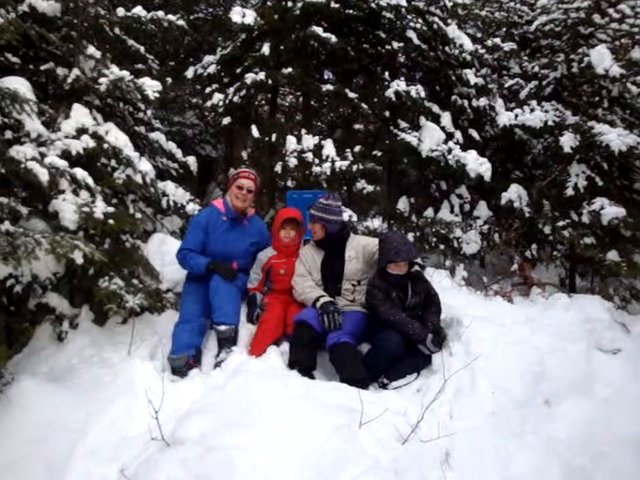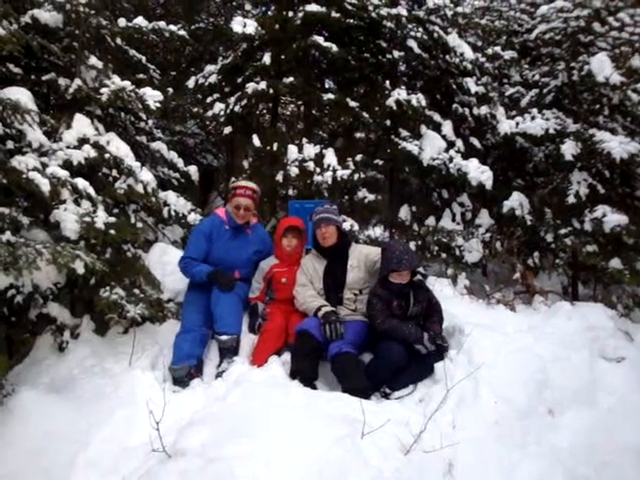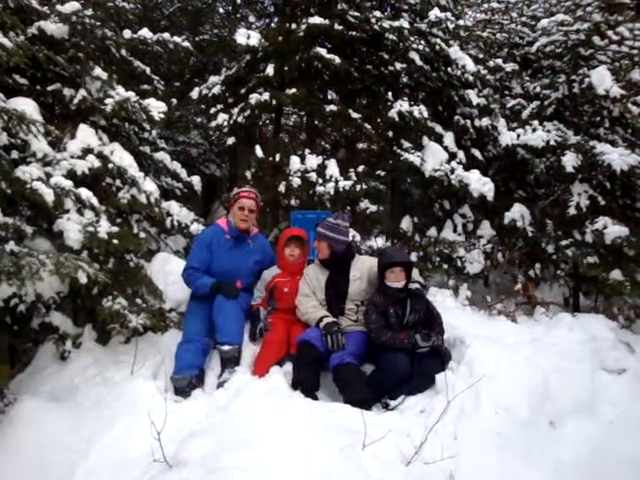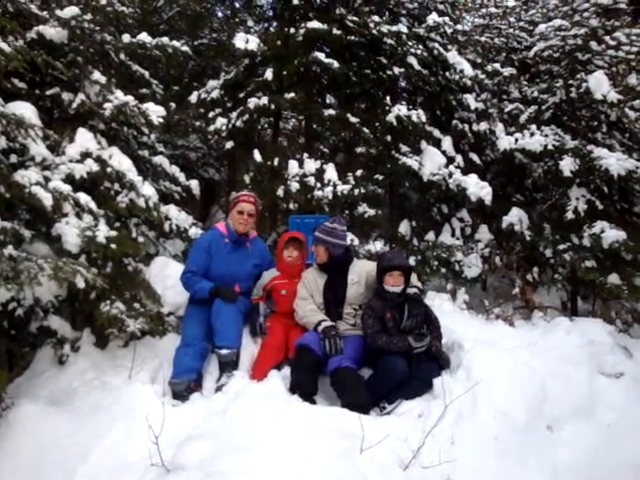
dt=1s
person 1, frame 1
left shoulder: (257, 226)
right shoulder: (206, 217)
right elbow: (185, 255)
right wrist: (211, 265)
left hip: (235, 281)
right hip: (202, 278)
left knee: (221, 281)
right knee: (192, 316)
left ankle: (226, 339)
right ankle: (183, 361)
person 1, frame 2
left shoulder: (260, 234)
right shoulder: (209, 225)
right elbow: (187, 263)
right wrist: (212, 273)
left hip: (237, 289)
right hip: (204, 287)
left knee: (225, 290)
right knee: (193, 325)
left ankle: (228, 349)
right ankle: (184, 371)
person 1, frame 3
left shoulder: (260, 244)
right shoulder: (210, 235)
right elbow: (190, 273)
right wrist: (216, 285)
left hip: (239, 300)
right hip: (206, 297)
left knee: (226, 302)
right knee: (195, 336)
left ankle: (230, 360)
right ankle: (185, 380)
person 1, frame 4
left shoulder: (259, 247)
right shoulder: (209, 239)
right elbow: (189, 277)
right wrist: (215, 289)
left hip: (237, 304)
right hip: (204, 301)
left knee: (225, 306)
right knee: (193, 340)
left ankle: (228, 366)
right ankle: (183, 385)
person 2, frame 1
left shoulder: (361, 245)
right shoulder: (307, 252)
right elbow: (301, 284)
right wrist: (323, 302)
left hip: (354, 310)
right hip: (324, 312)
left knee: (338, 339)
right knee: (306, 319)
left ankle: (356, 386)
right ankle: (299, 376)
person 2, frame 2
left shoulder: (362, 254)
right shoulder: (308, 261)
right elbow: (303, 293)
right wrist: (324, 312)
left hip: (356, 319)
right hip: (324, 321)
left knee: (340, 349)
right knee: (308, 328)
left ankle: (358, 396)
right ankle: (301, 385)
person 2, frame 3
left shoulder: (365, 265)
right shoulder: (312, 271)
right elbow: (306, 303)
right wrist: (326, 322)
left hip: (357, 329)
right hip: (326, 331)
left knee: (342, 360)
right knee: (309, 339)
left ankle: (360, 407)
right ankle: (303, 396)
person 2, frame 4
left shoulder: (363, 269)
right shoulder: (310, 275)
right elbow: (304, 307)
right wrist: (325, 326)
left hip: (355, 335)
right hip: (325, 335)
left knee: (340, 364)
right knee: (307, 343)
left ankle: (358, 411)
right ankle: (301, 399)
person 3, frame 1
left shoulder: (417, 277)
right shoulder: (377, 285)
left elbow: (433, 302)
right elbow: (391, 316)
left wrist: (430, 327)
right wrist: (421, 335)
left hip: (415, 328)
right hip: (386, 330)
left knee: (437, 338)
right knee: (393, 344)
left ankle: (390, 375)
person 3, frame 2
left shoulder: (419, 286)
right shoulder: (379, 293)
left elbow: (435, 311)
right elbow: (384, 324)
left wrist: (432, 333)
right wrist: (417, 336)
left hip: (418, 339)
right hip: (390, 340)
left knee: (435, 351)
right knee: (395, 355)
left ankle: (392, 386)
person 3, frame 3
left shoulder: (417, 295)
right shoulder: (376, 301)
left elbow: (434, 320)
right elbow: (378, 335)
left wrist: (435, 341)
right wrist: (413, 340)
left hip: (417, 349)
right hip: (389, 350)
left knee: (434, 364)
right knee: (400, 365)
left ankle: (392, 396)
person 3, frame 4
left shoulder: (415, 301)
right shoulder: (374, 306)
left elbow: (433, 326)
right elbow: (374, 340)
left wrist: (435, 348)
right wrist: (408, 342)
left hip: (414, 354)
right hip: (387, 355)
left knee: (431, 369)
right knee: (398, 369)
left ankle: (388, 400)
person 4, frame 1
right shoulder: (266, 256)
right elbow: (255, 283)
right wrist: (253, 305)
left hip: (296, 299)
right hip: (274, 297)
left knee: (295, 316)
right knee: (274, 315)
right ankle: (257, 354)
person 4, frame 2
right shoulder: (268, 265)
right elbow: (256, 292)
right wrist: (255, 314)
left hip: (298, 308)
right hip: (276, 306)
left knee: (297, 326)
right knee: (275, 325)
right ankle: (258, 365)
person 4, frame 3
right shoulder: (271, 274)
right elbow: (259, 299)
right wrist: (257, 319)
left hip: (301, 318)
right hip: (278, 315)
left knee: (299, 337)
right knee: (276, 337)
right ankle: (259, 375)
person 4, frame 4
right shoulder: (271, 276)
right elbow: (258, 296)
right wrist: (259, 316)
right hip: (278, 318)
left knee: (297, 341)
right knee: (274, 341)
right ankle: (258, 377)
